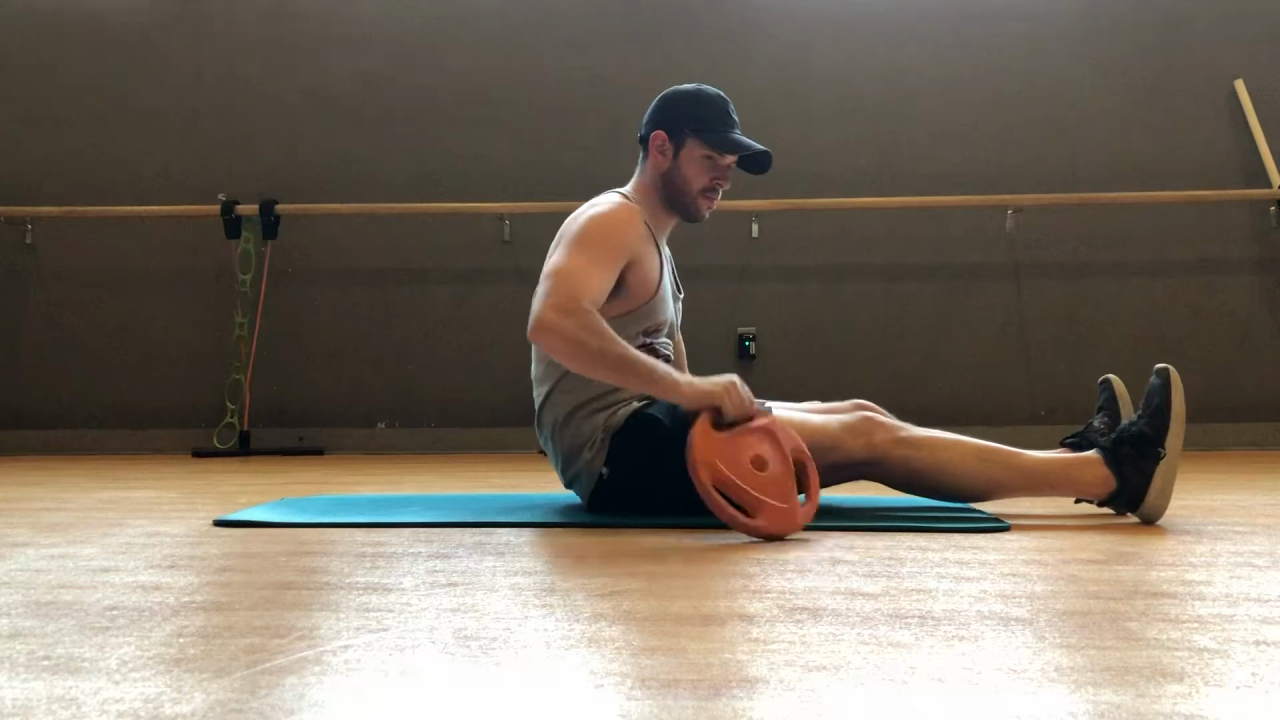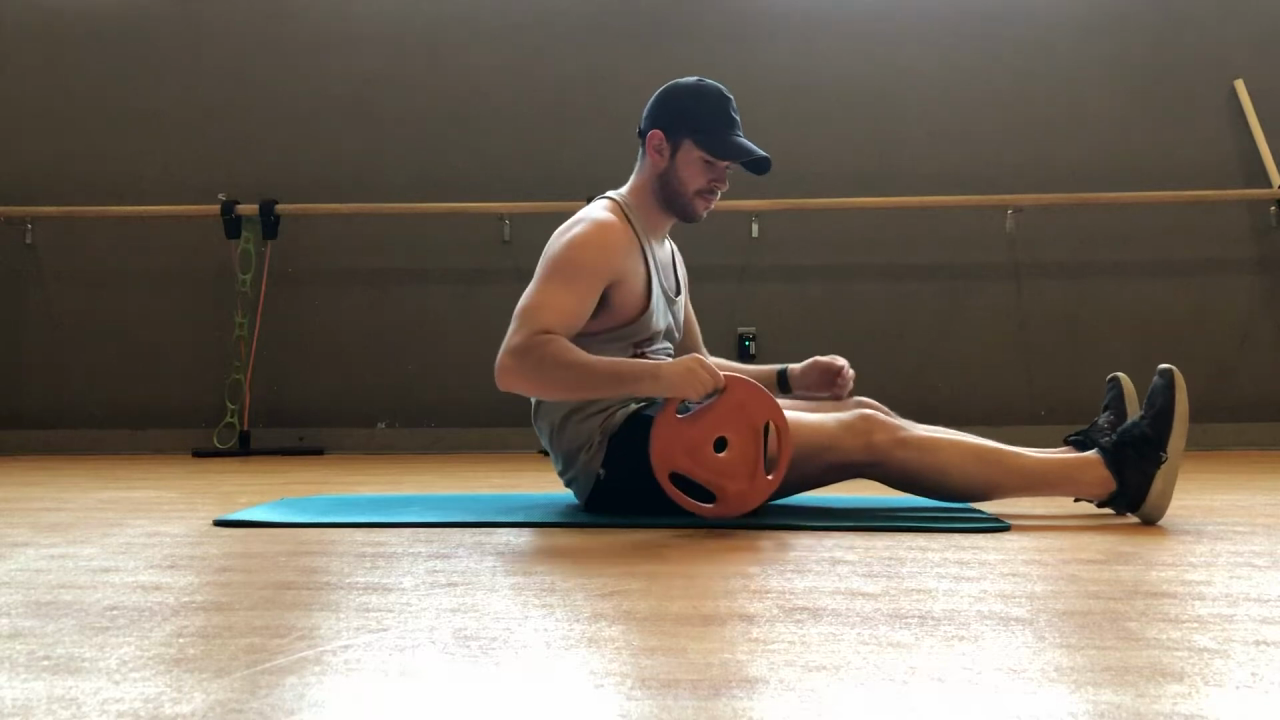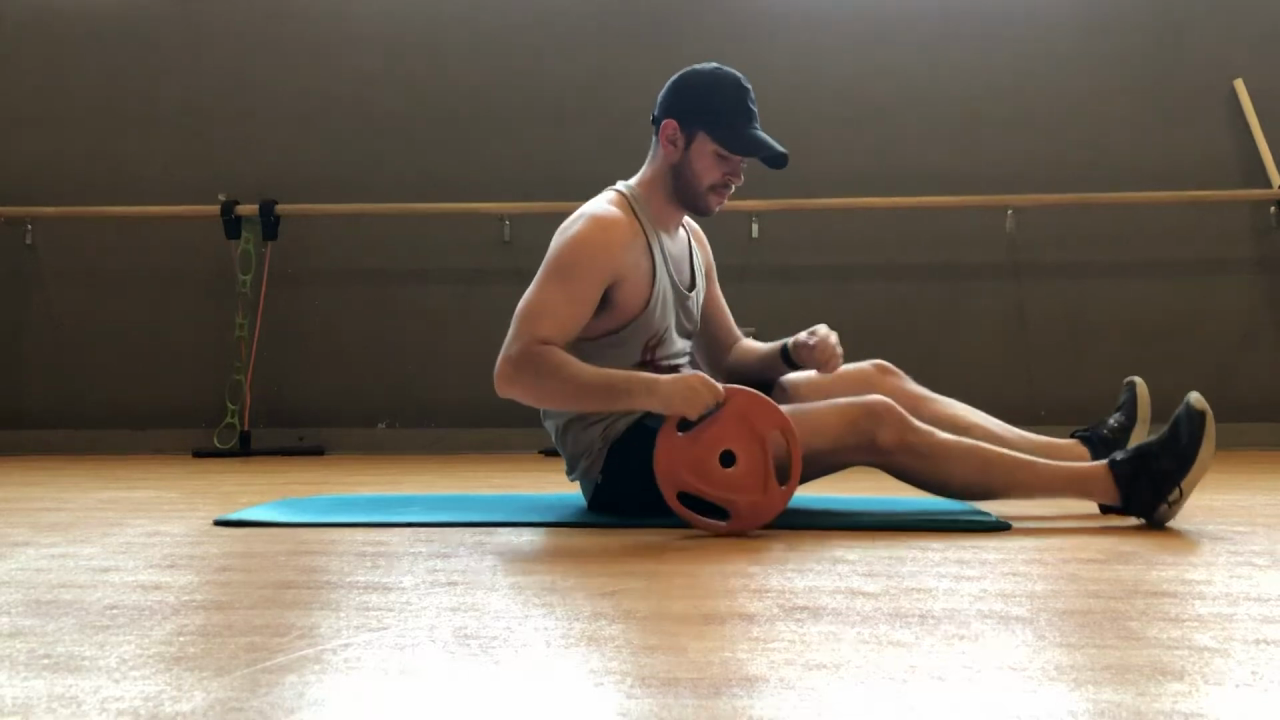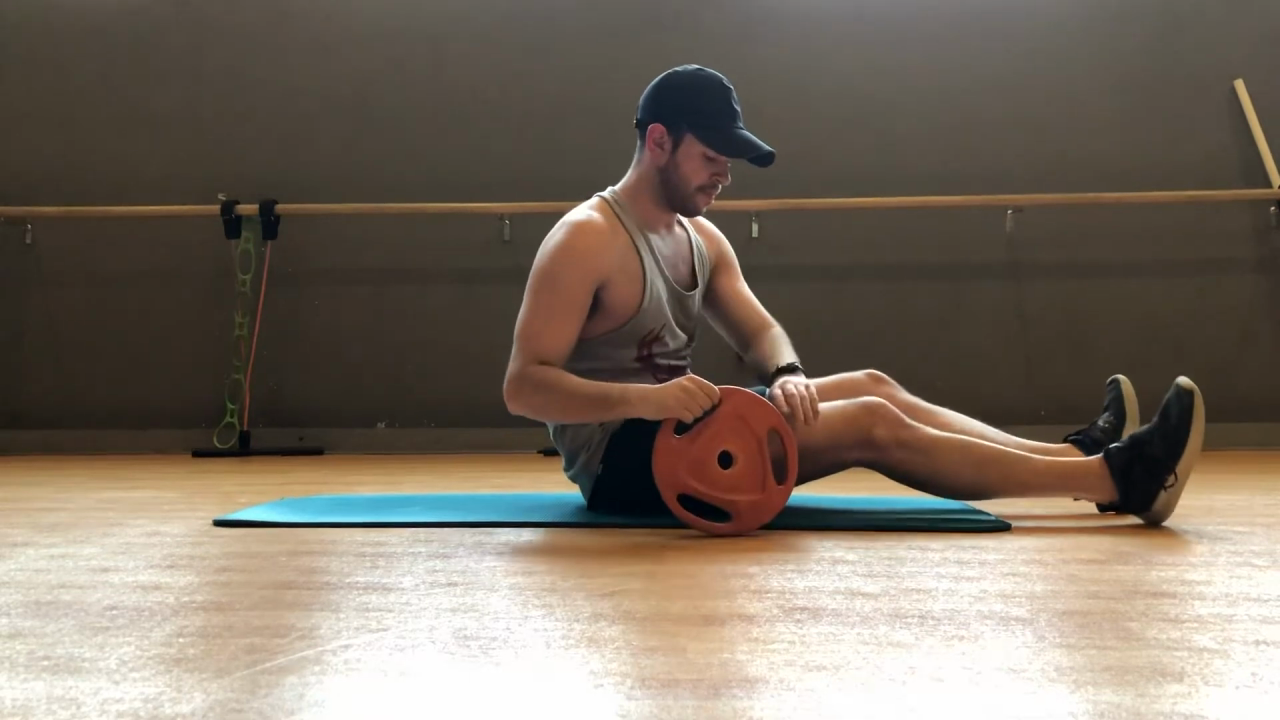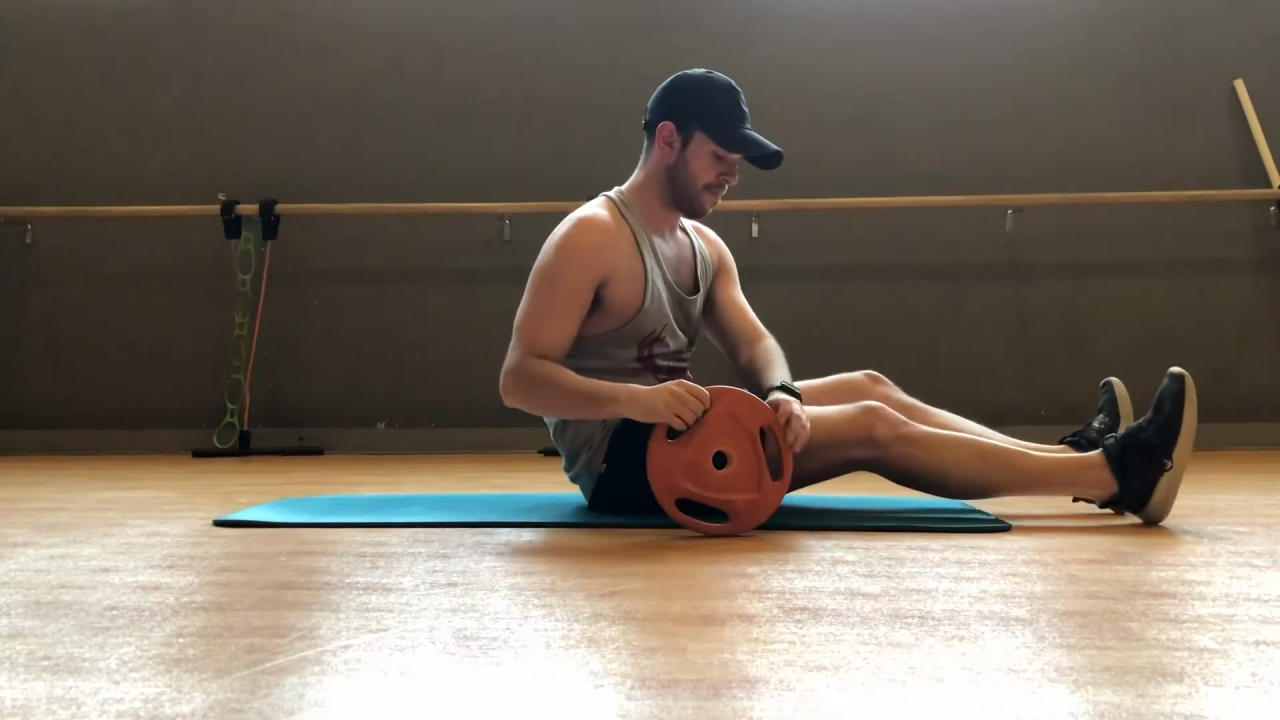
dt=0.4s
person 1, frame 1
left shoulder: (649, 245)
right shoulder: (610, 222)
right elbow: (552, 324)
left wrist: (780, 418)
right wrist: (684, 391)
left hip: (635, 439)
right hip: (616, 450)
left knee: (857, 417)
right knee: (866, 439)
left ankle: (1076, 459)
right ankle: (1110, 472)
person 1, frame 2
left shoulder: (661, 250)
right shoulder: (598, 237)
left elbow: (695, 371)
right elbow: (516, 364)
left wrist: (788, 379)
right wrist: (655, 378)
left hip: (646, 438)
right hip: (617, 455)
left knee: (861, 416)
right knee: (866, 438)
left ankle: (1083, 460)
right ankle: (1112, 473)
person 1, frame 3
left shoulder: (688, 237)
right shoulder: (602, 233)
left elbow: (726, 357)
right elbow: (515, 370)
left wrist: (793, 352)
right wrist: (651, 388)
right hip: (624, 459)
left knee: (880, 379)
right knee: (876, 425)
left ankle: (1084, 454)
right ankle: (1119, 485)
person 1, frame 4
left shoulder: (700, 238)
right shoulder: (586, 239)
left elbow: (760, 332)
right elbow: (523, 387)
left wrist: (786, 373)
right wrist: (645, 398)
right hip: (621, 459)
left knee: (872, 387)
right knee: (869, 425)
left ankle: (1078, 457)
right ankle: (1114, 479)
person 1, frame 5
left shoulder: (703, 245)
right shoulder: (590, 237)
left elbow: (754, 344)
right elbow: (520, 379)
left wrist: (781, 393)
right wrist: (634, 399)
left hip: (673, 437)
right hip: (622, 459)
left knee: (869, 388)
right knee: (871, 428)
left ankle: (1077, 458)
right ankle: (1112, 474)
